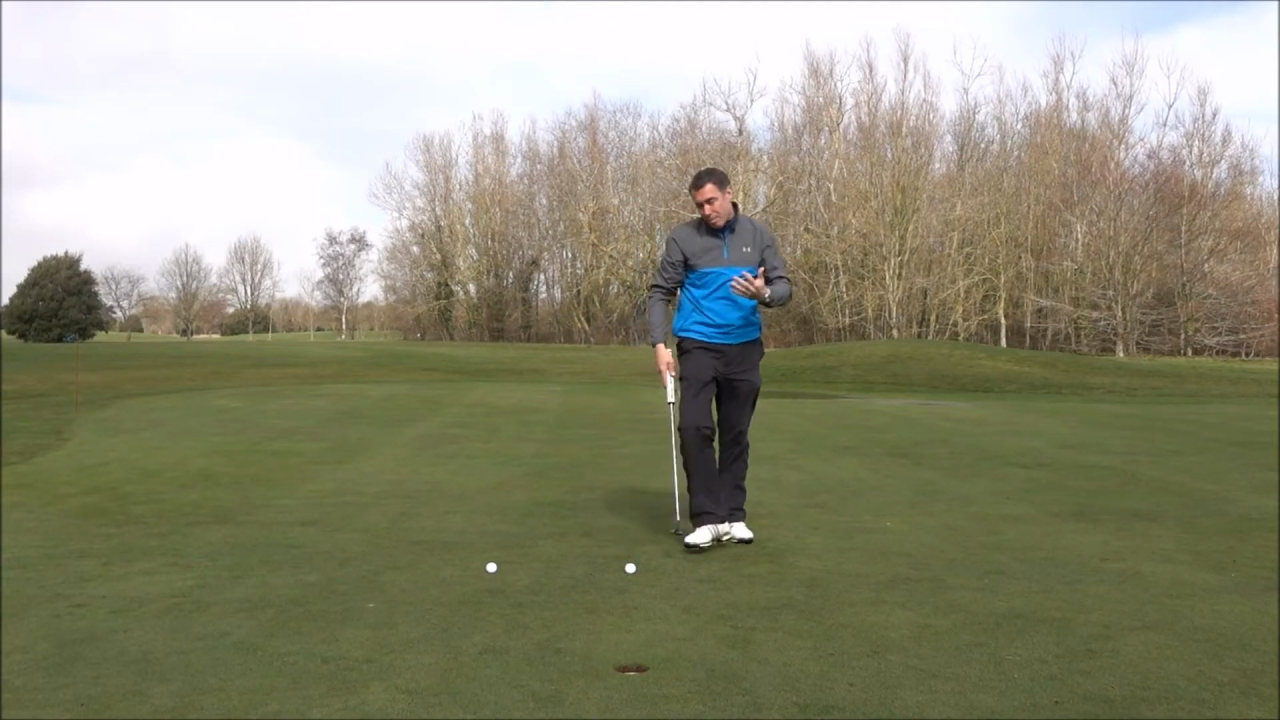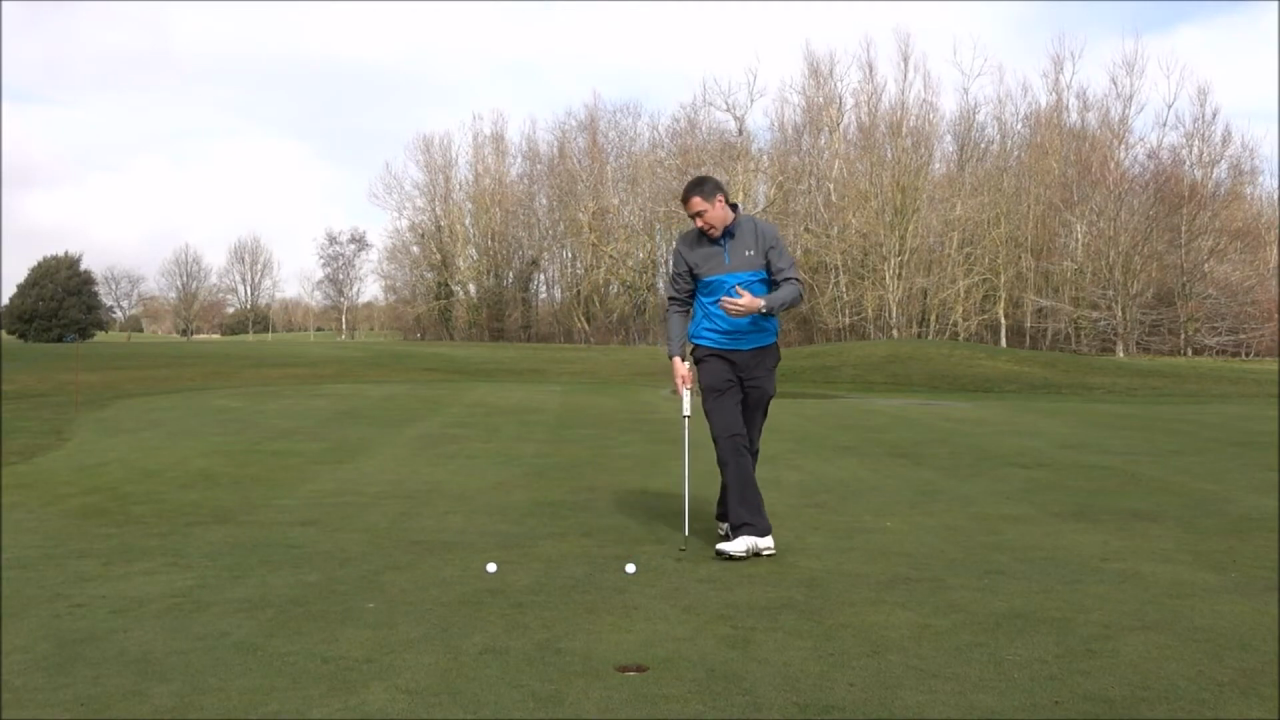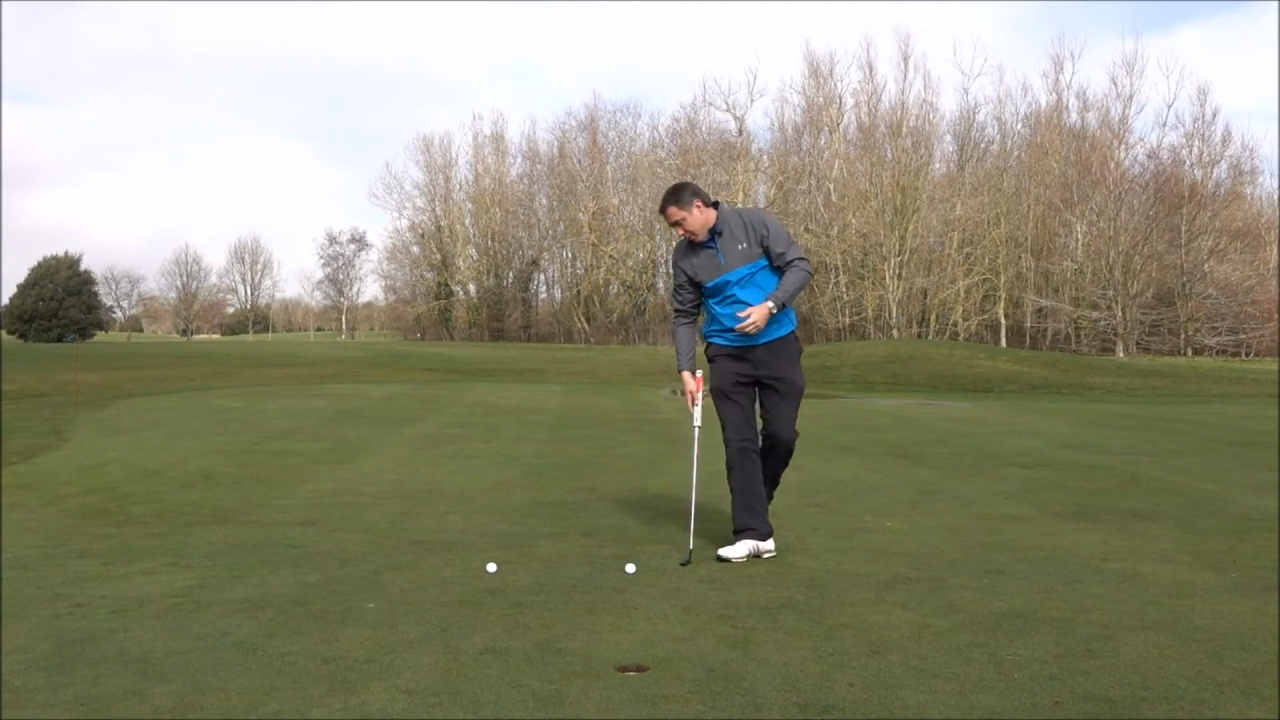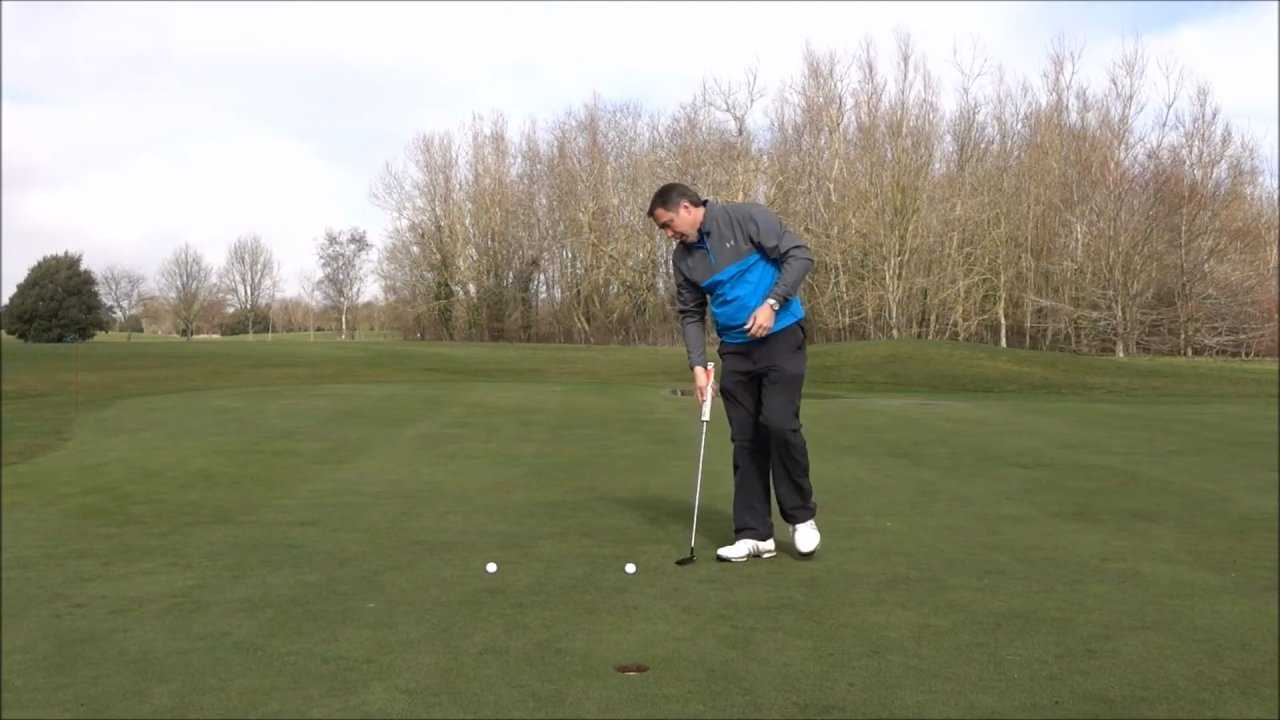
dt=0.2s
person 1, frame 1
left shoulder: (758, 234)
right shoulder: (682, 237)
left elbow: (783, 287)
right elbow: (660, 294)
left wrist: (764, 292)
right wrist: (659, 344)
left hip: (744, 349)
right hip: (698, 347)
left knee: (735, 436)
right knee: (695, 426)
left ankle: (730, 515)
right ankle: (707, 518)
person 1, frame 2
left shoulder: (763, 234)
right shoulder: (687, 247)
left elbow: (793, 287)
right elbow: (678, 305)
left wrist: (759, 304)
right wrist: (676, 356)
left hip: (760, 352)
right hip: (714, 354)
left knee: (748, 440)
right knee: (729, 437)
left ankle: (730, 517)
right ankle: (754, 531)
person 1, frame 3
left shoulder: (756, 223)
right shoulder: (685, 256)
left elbow: (800, 265)
right elbow: (684, 317)
left wrist: (768, 307)
right wrist: (686, 370)
left hip: (777, 345)
right hip: (728, 353)
left knee: (782, 433)
right knee: (740, 442)
left ankle: (757, 498)
right ankle: (754, 533)
person 1, frame 4
left shoulder: (746, 217)
right shoulder: (684, 257)
left elbow: (799, 254)
right elbow: (692, 316)
left wrist: (771, 304)
right wrist: (698, 366)
left hip: (782, 336)
right hip: (737, 347)
left knee: (780, 423)
right knee: (746, 438)
left ankle: (801, 515)
right ankle: (755, 534)
